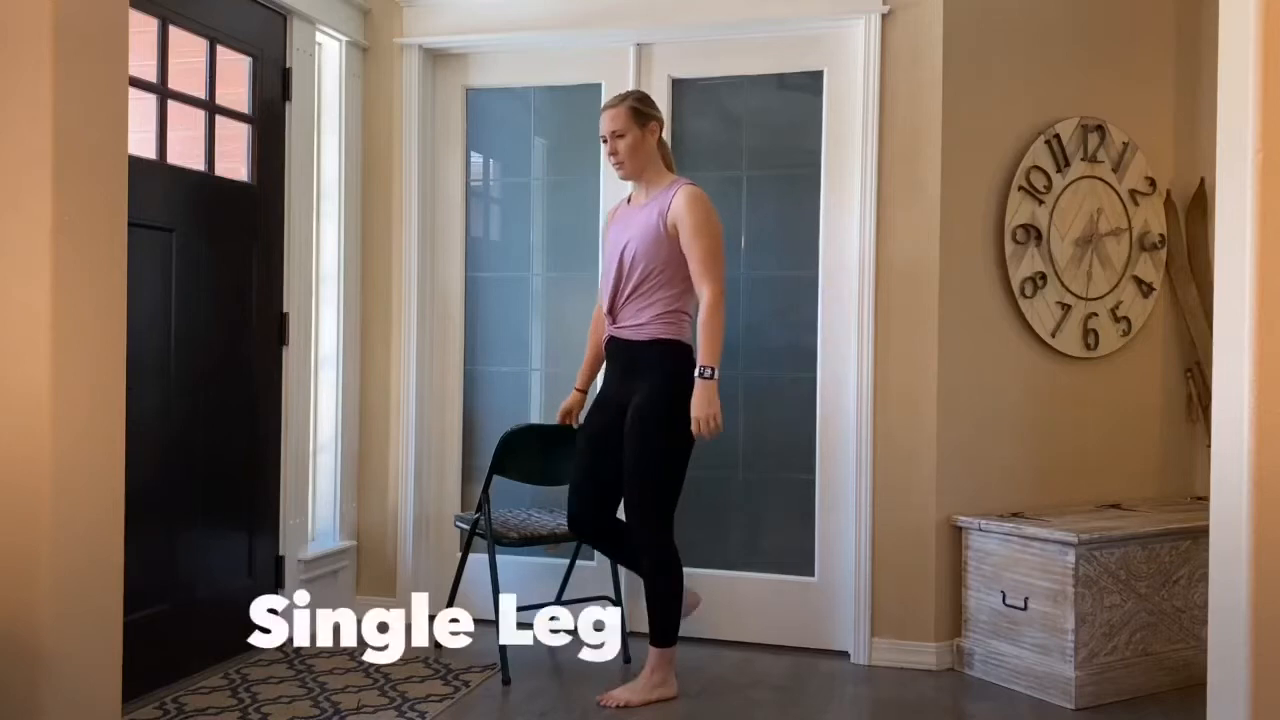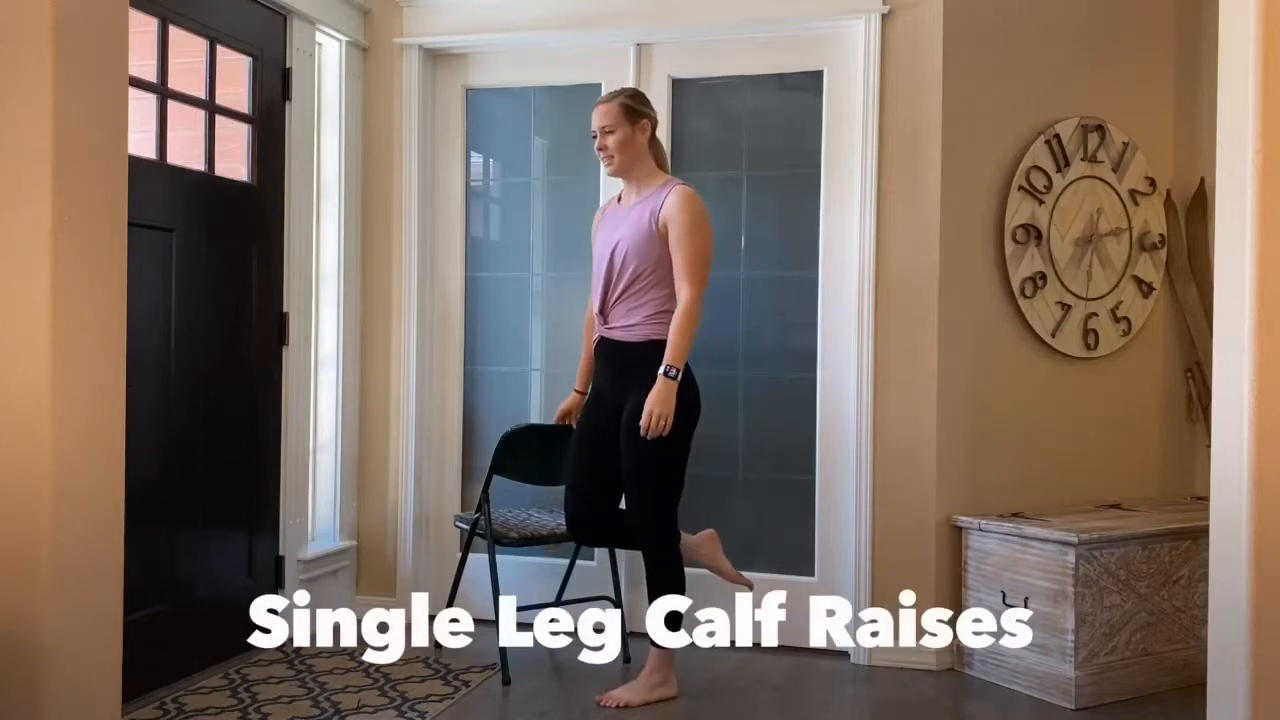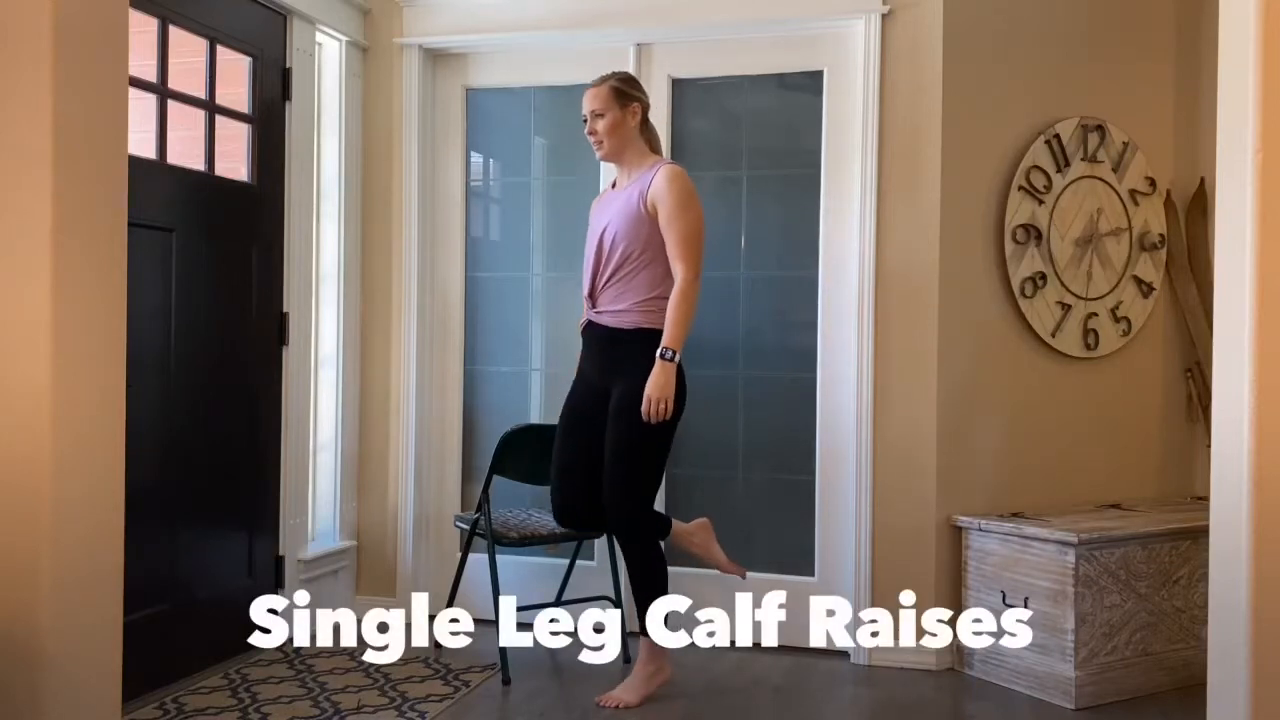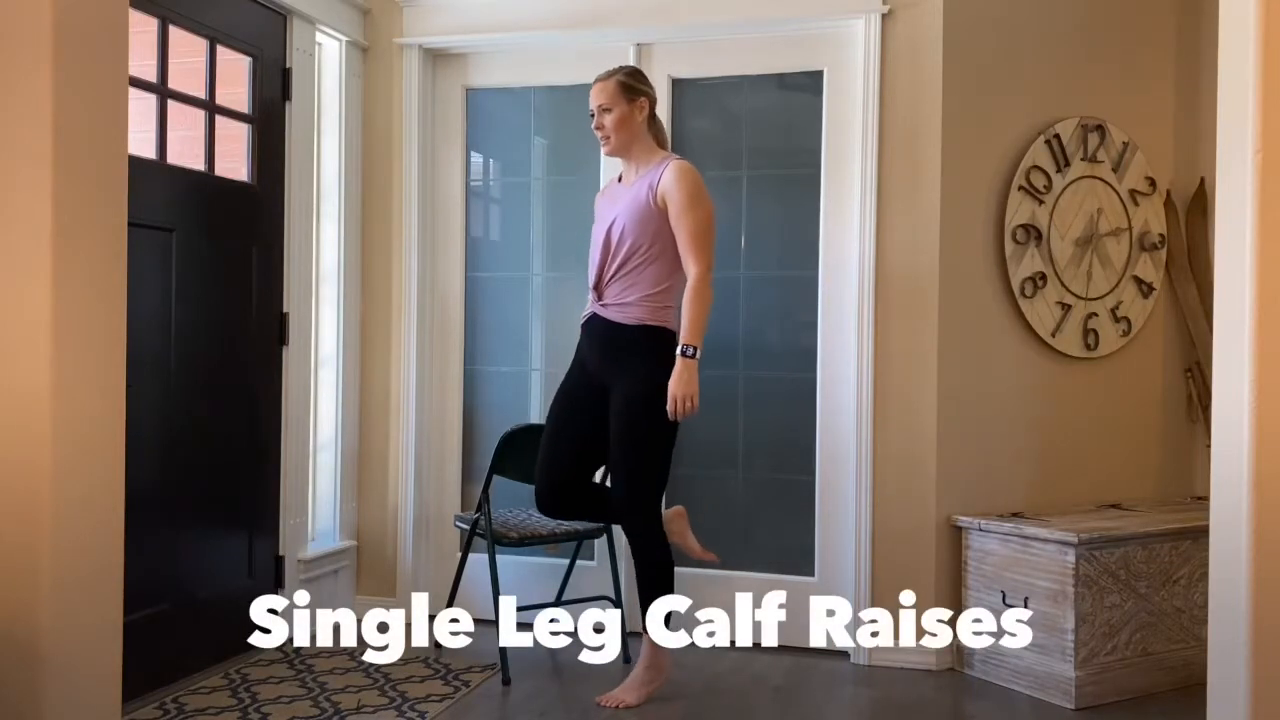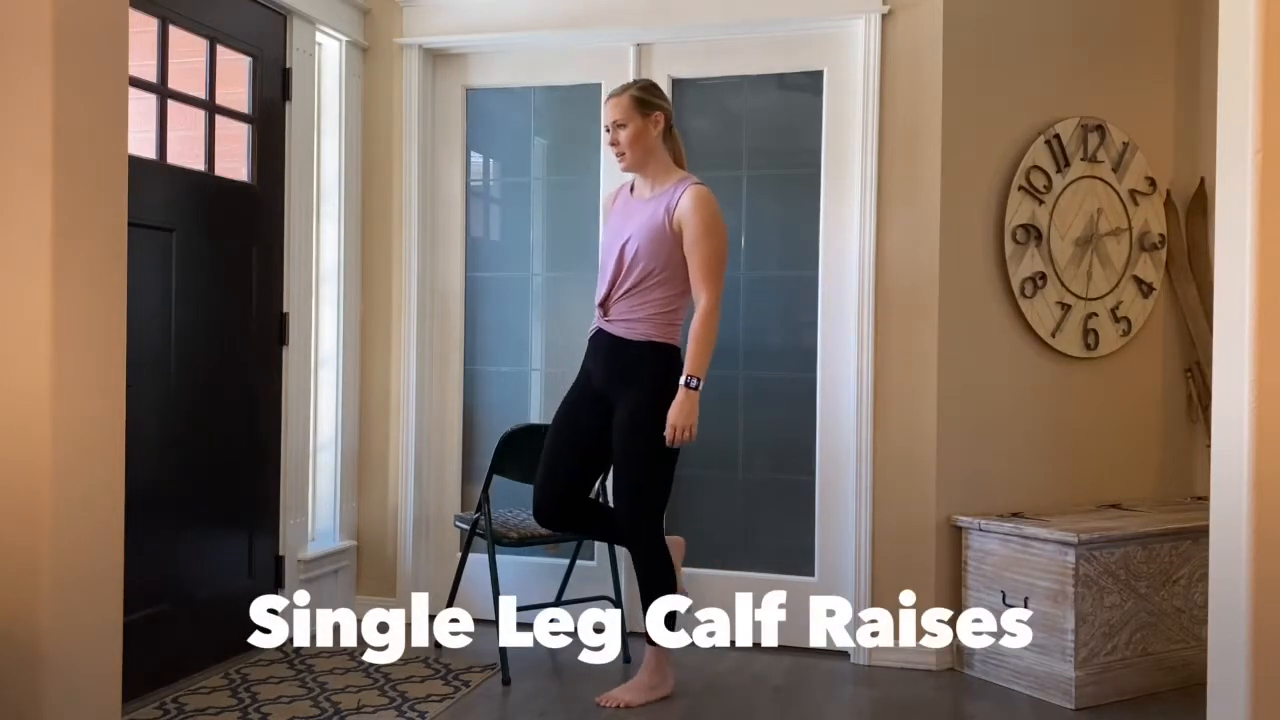
dt=0.5s
person 1, frame 1
left shoulder: (686, 202)
right shoulder: (616, 215)
left elbow: (710, 296)
left wrist: (707, 380)
right wrist: (581, 385)
left hip: (664, 372)
right hip: (619, 375)
left knee: (648, 520)
right knee: (585, 513)
left ankle: (660, 671)
right ankle: (668, 593)
person 1, frame 2
left shoulder: (679, 202)
right shoulder: (606, 214)
left elbow: (689, 299)
left wrist: (668, 381)
right wrist: (580, 387)
left hip: (654, 376)
right hip: (611, 377)
left knee: (650, 522)
right knee: (584, 516)
left ankle: (661, 672)
right ankle: (694, 546)
person 1, frame 3
left shoulder: (668, 182)
right shoulder: (603, 199)
left elbow: (685, 280)
left wrist: (666, 364)
right wrist: (588, 370)
left hip: (642, 358)
right hip: (596, 359)
left knee: (624, 511)
right knee: (571, 505)
left ankle: (651, 662)
right ankle: (683, 534)
person 1, frame 4
left shoulder: (675, 177)
right shoulder: (609, 191)
left elbow: (698, 275)
left wrist: (687, 360)
left hip: (645, 354)
right hip: (593, 348)
left knee: (634, 510)
right knee: (554, 491)
left ankle: (654, 660)
right ankle: (666, 522)
person 1, frame 5
left shoulder: (692, 201)
right shoulder: (616, 199)
left elbow: (707, 304)
left wrist: (689, 391)
left hip: (650, 370)
right hip: (599, 362)
left knee: (638, 519)
right knee: (552, 503)
left ankle: (658, 670)
right ankle: (663, 549)
